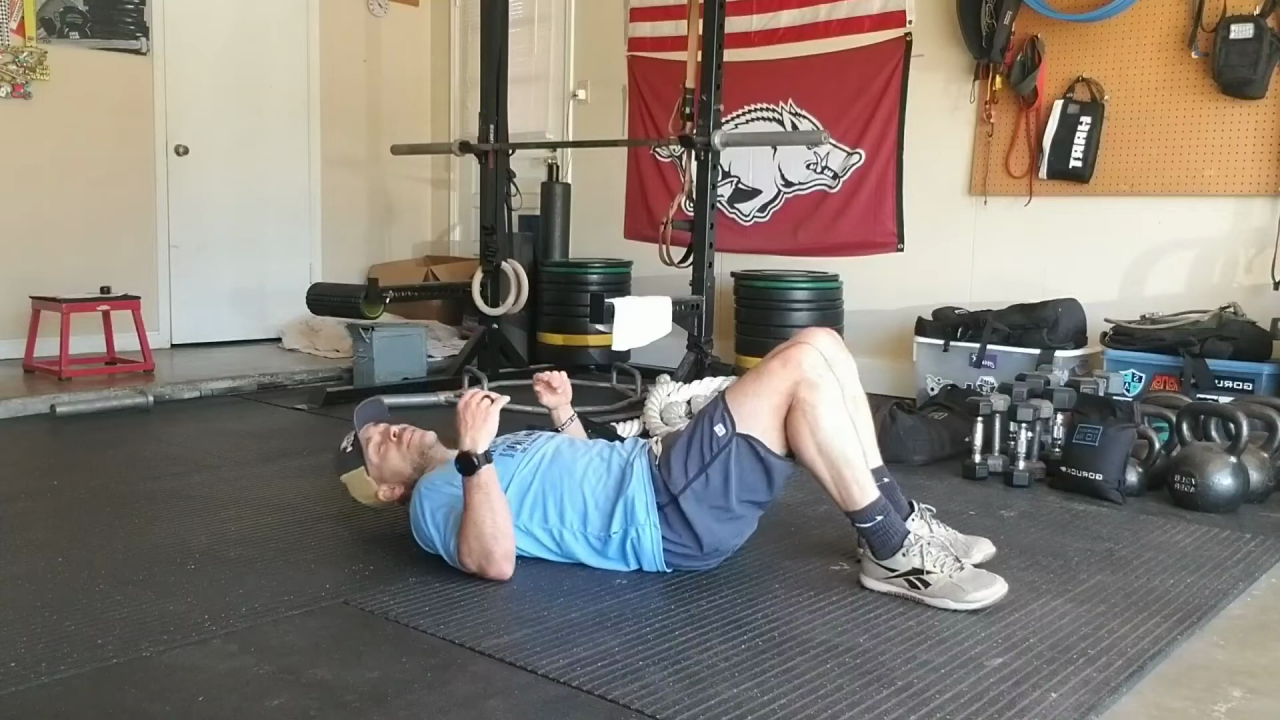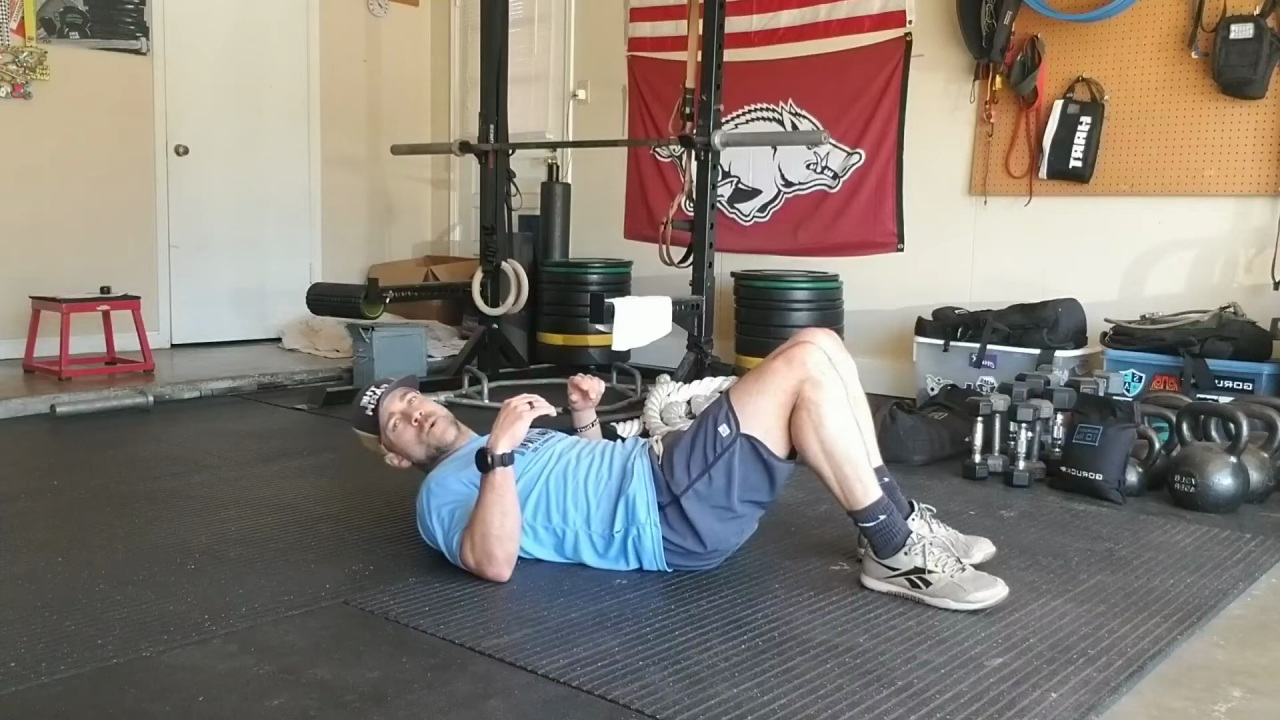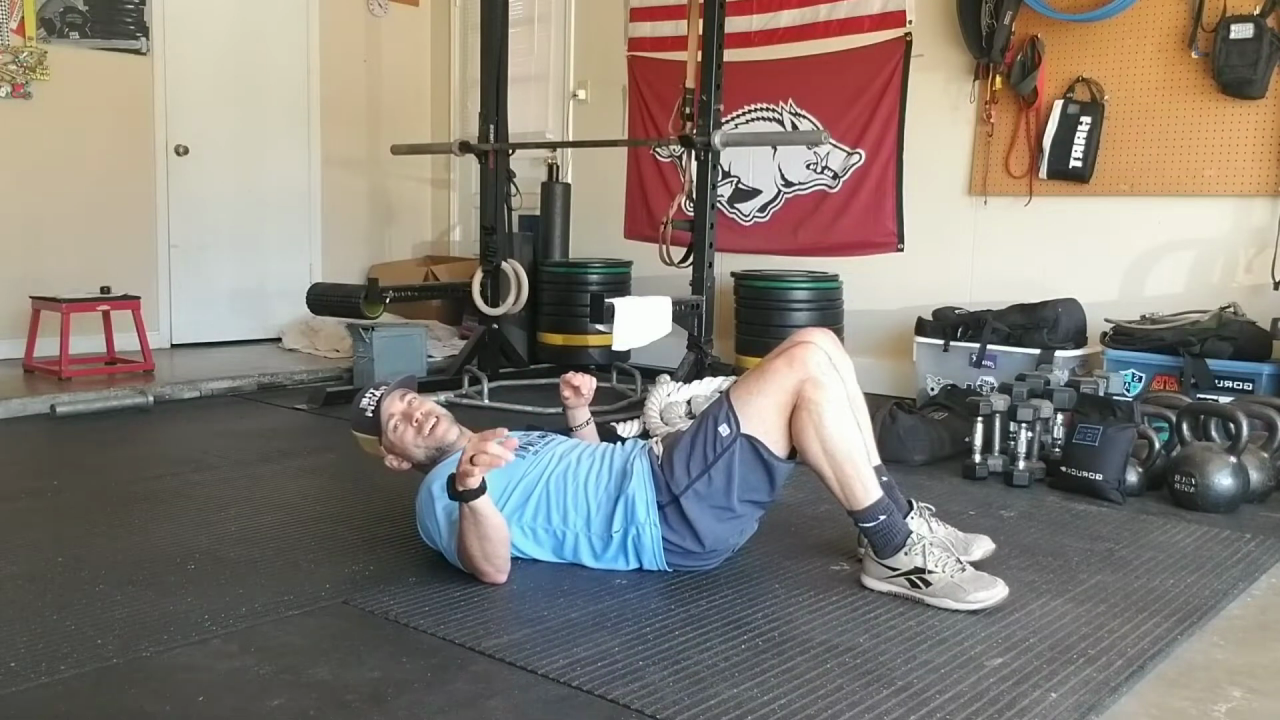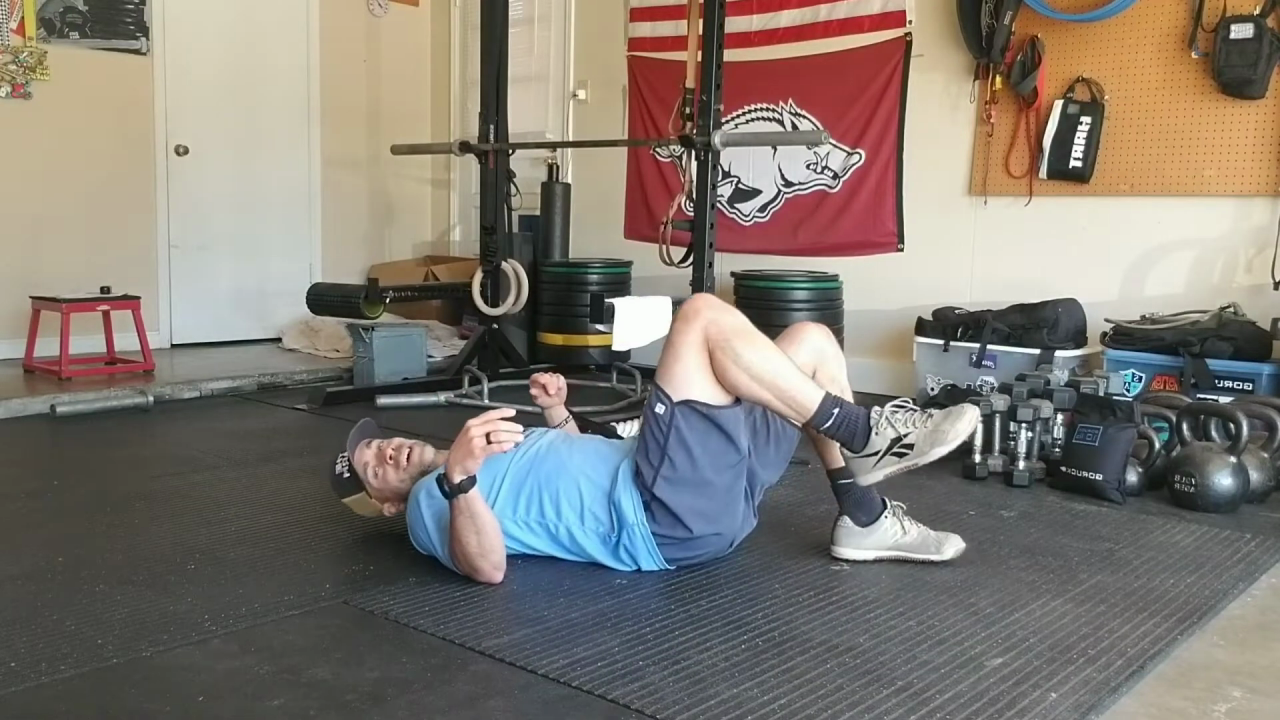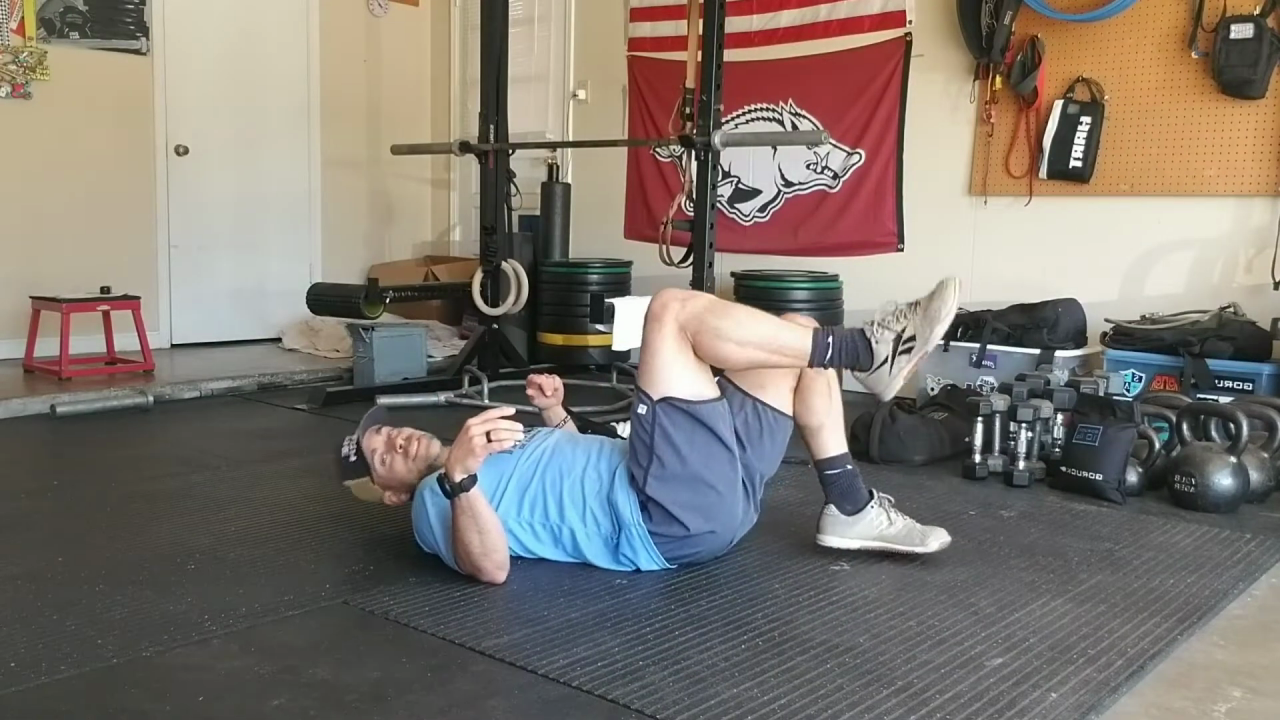
dt=1s
person 1, frame 1
left shoulder: (494, 456)
right shoulder: (436, 500)
right elbow: (497, 563)
left wrist: (561, 413)
right wrist: (471, 452)
left hip: (657, 467)
right hip: (670, 520)
left knee: (820, 344)
right knee: (803, 368)
left ankle: (896, 516)
right ankle: (893, 552)
person 1, frame 2
left shoulder: (488, 450)
right shoulder: (442, 492)
right elbow: (495, 564)
left wrist: (583, 417)
right wrist: (498, 450)
left hip: (659, 467)
right hip: (671, 518)
left knee: (820, 345)
right knee: (806, 367)
left ankle: (894, 516)
right ankle: (894, 552)
person 1, frame 3
left shoulder: (493, 445)
right shoulder: (440, 493)
right elbow: (493, 567)
left wrist: (577, 415)
right wrist: (468, 485)
left hip: (660, 466)
right hip: (673, 517)
left knee: (817, 344)
right knee: (807, 369)
left ankle: (894, 513)
right ankle: (895, 553)
person 1, frame 4
left shoulder: (474, 462)
right shoulder: (431, 505)
right elbow: (488, 567)
left wrist: (555, 413)
right wrist: (459, 475)
left hip: (707, 489)
right hip: (665, 519)
left knee: (811, 341)
right knee: (705, 315)
left ankle: (864, 519)
right ankle: (868, 439)
person 1, frame 5
left shoulder: (483, 458)
right shoulder: (435, 503)
right elbow: (490, 566)
left wrist: (554, 416)
right wrist: (459, 473)
left hip: (713, 485)
right hip: (669, 517)
left knee: (802, 339)
right knee: (675, 310)
left ankle: (851, 510)
right ankle: (868, 349)
